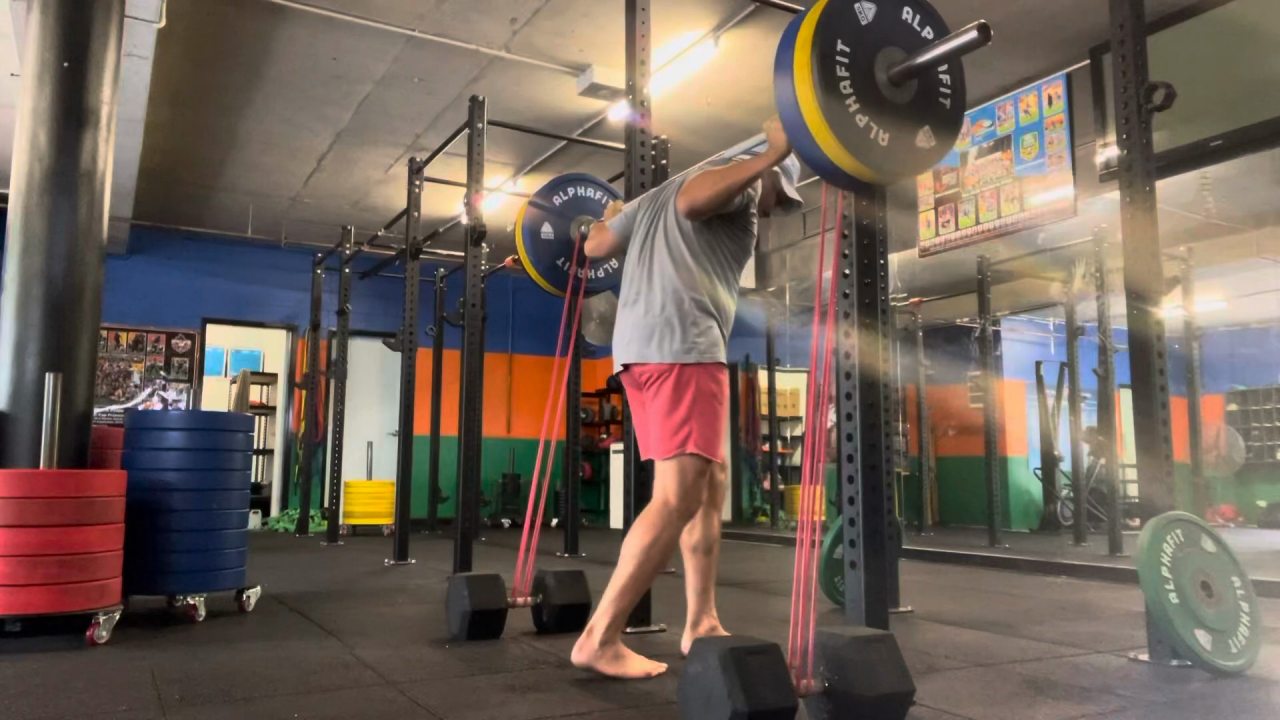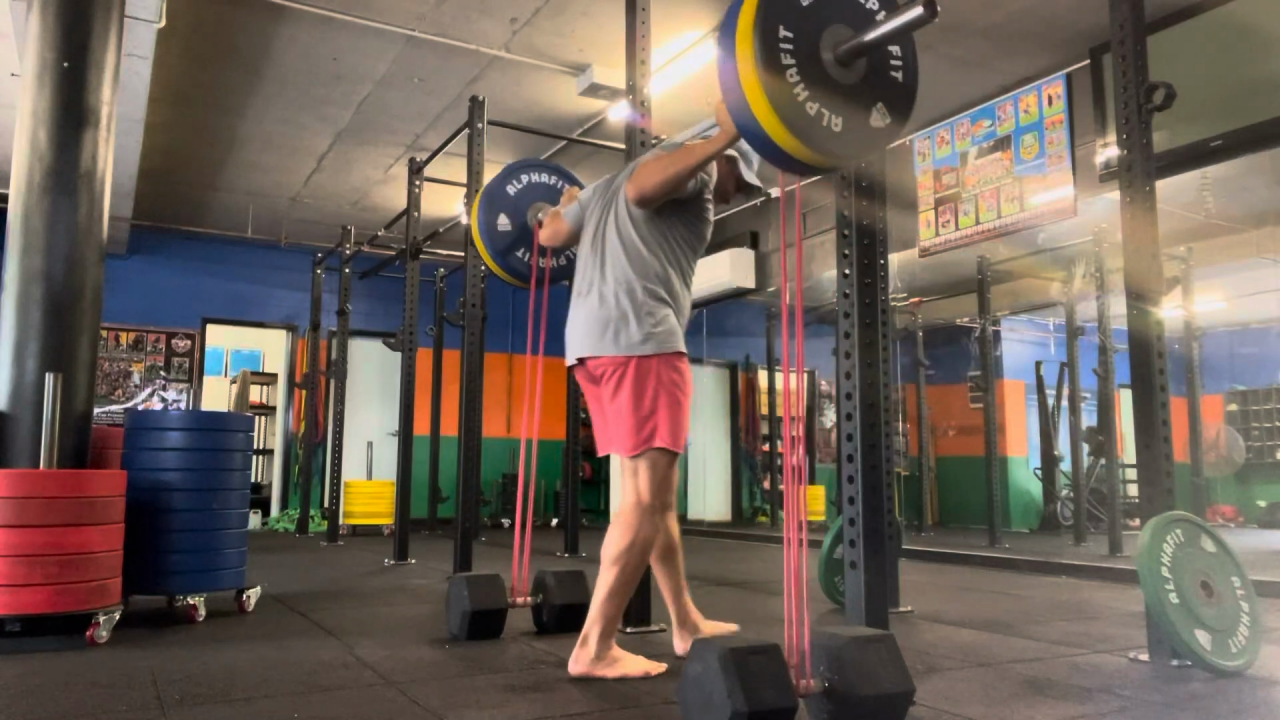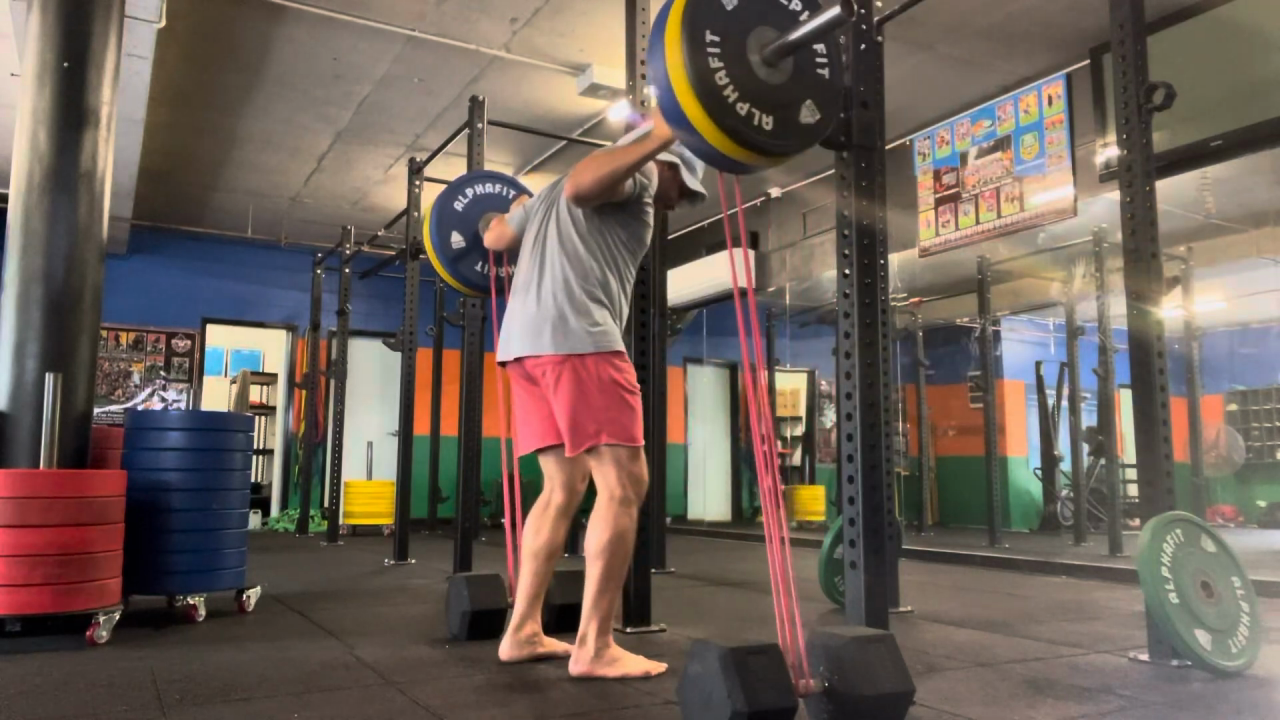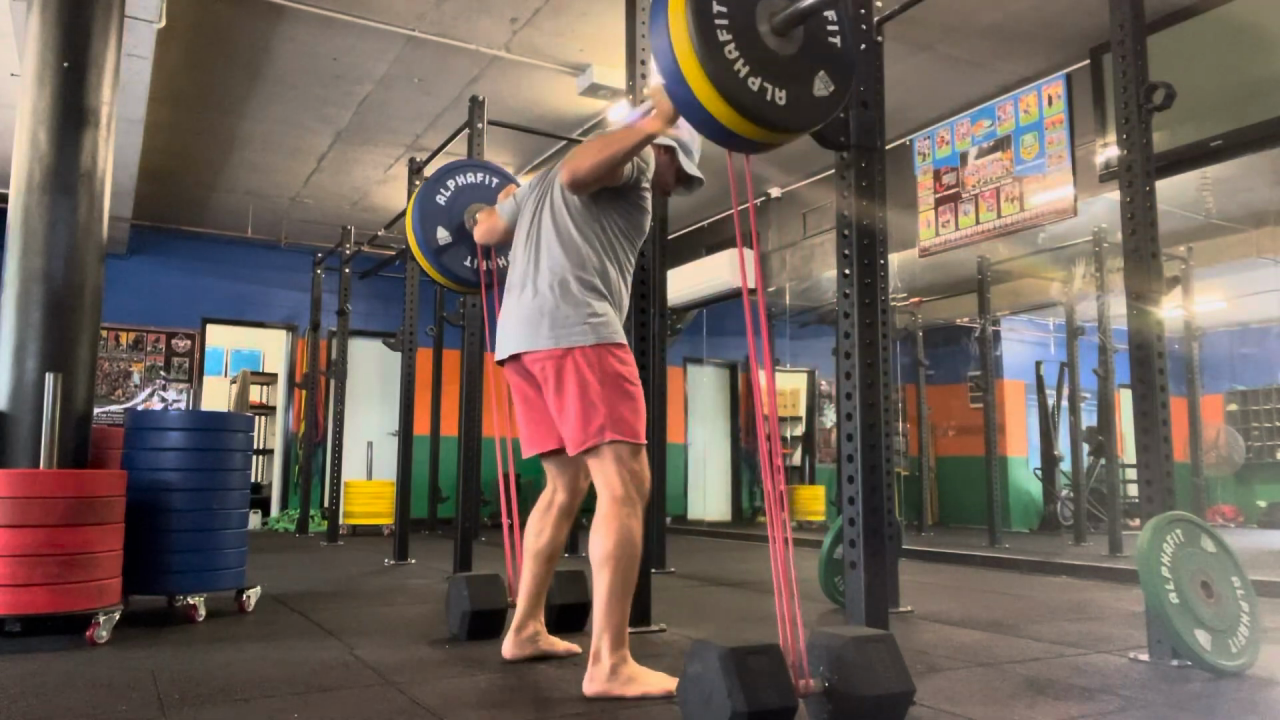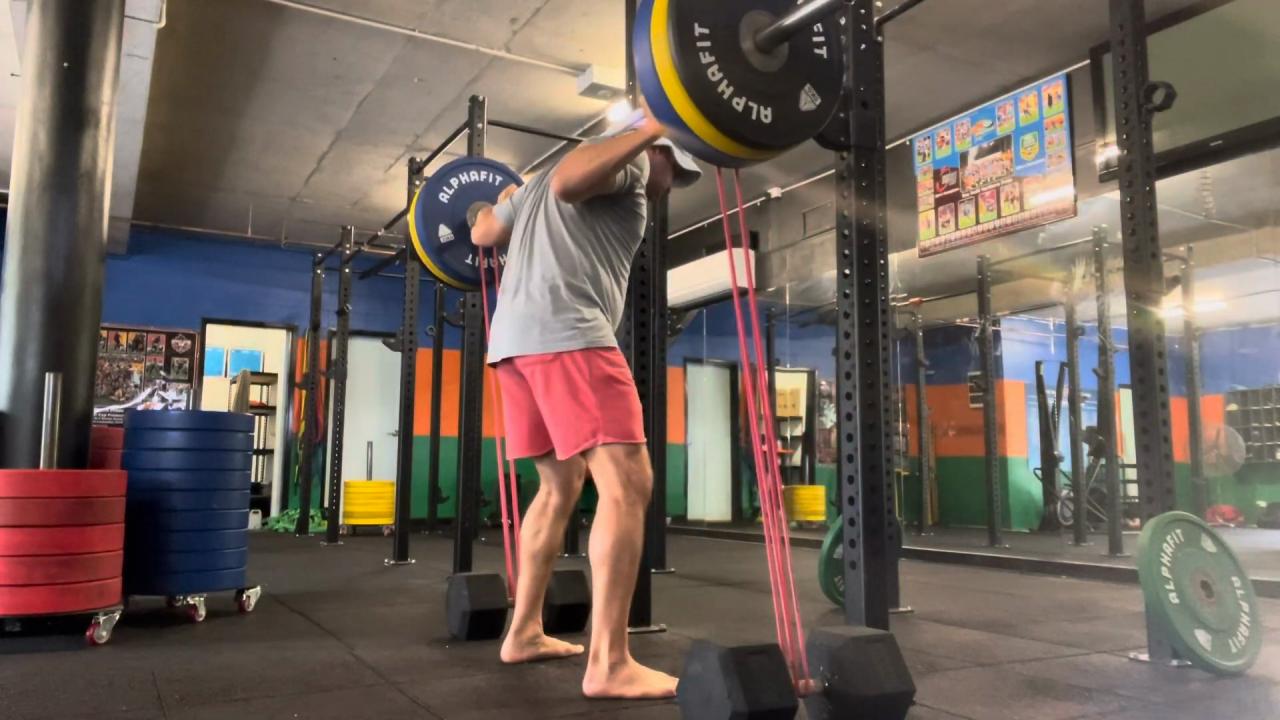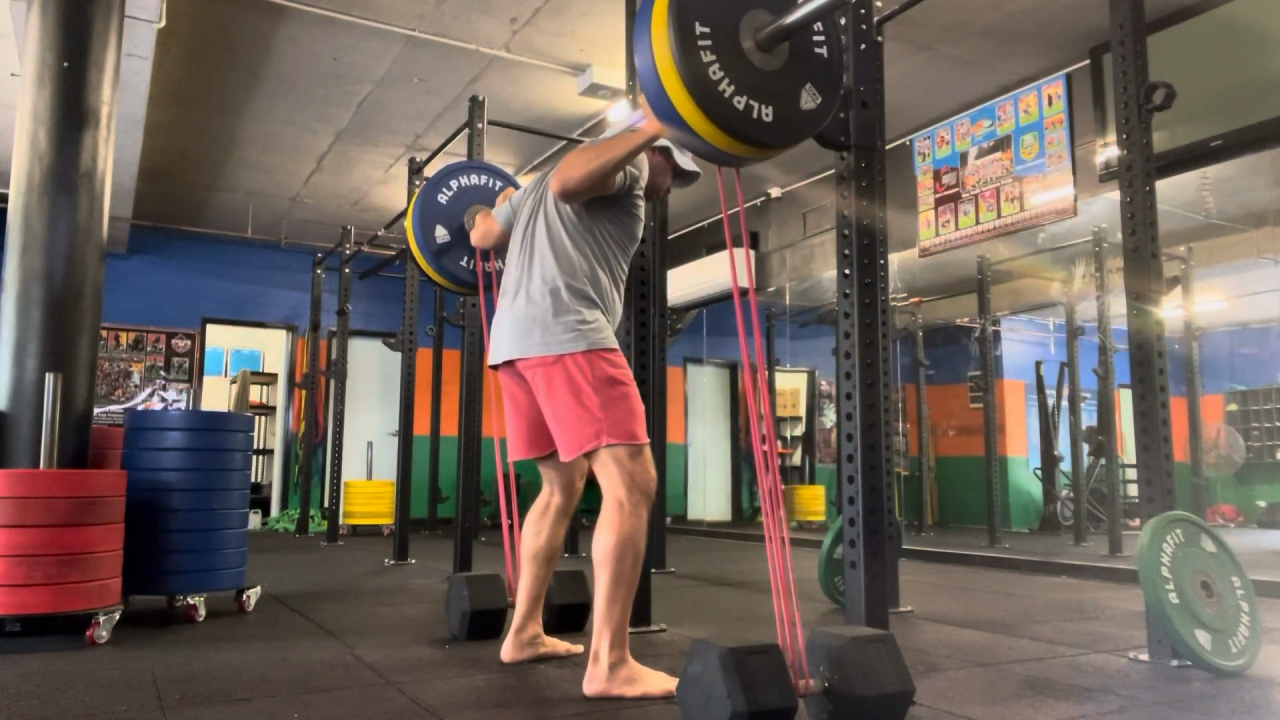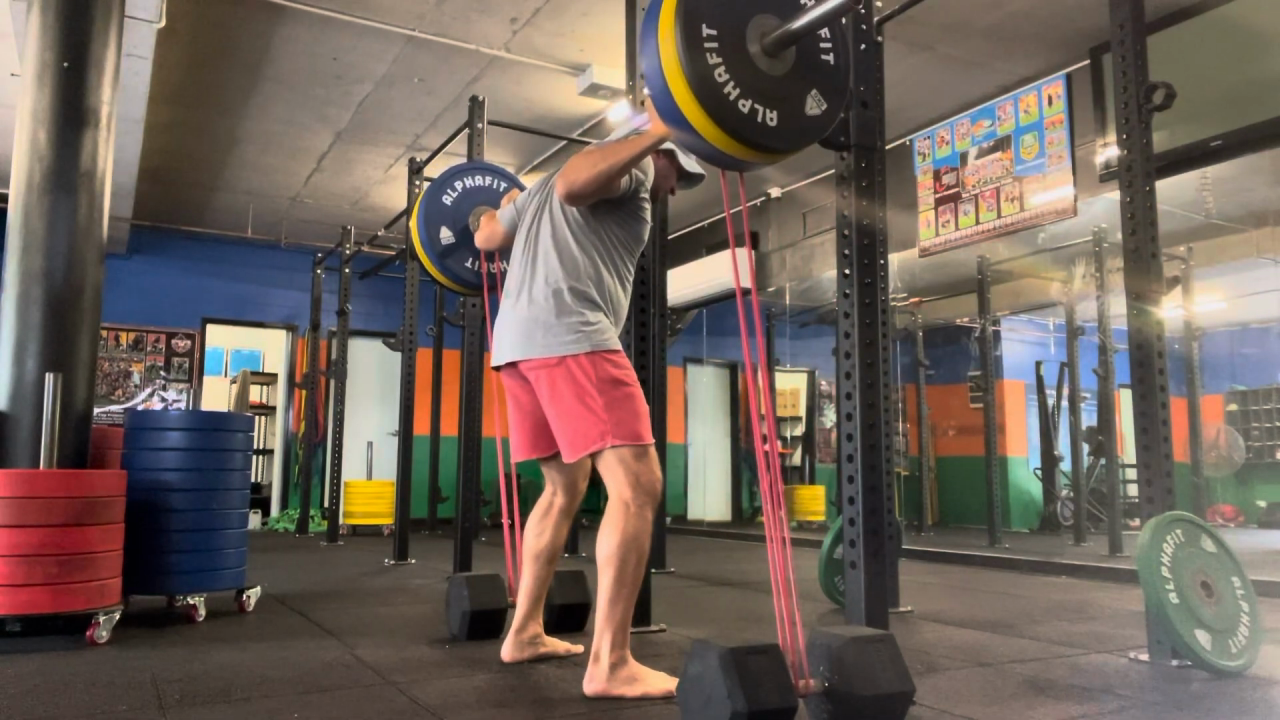
dt=0.7s
person 1, frame 1
left shoulder: (658, 195)
right shoulder: (739, 178)
left elbow: (596, 244)
right elbow: (694, 200)
left wrist: (611, 216)
right wrist: (774, 153)
left hip: (641, 349)
right hip: (682, 347)
left knee: (710, 483)
right knee: (678, 497)
left ankle: (702, 625)
right ankle: (600, 638)
person 1, frame 2
left shoulder: (609, 183)
right shoulder: (696, 164)
left elbow: (549, 234)
right elbow: (643, 188)
left wrist: (568, 203)
right wrist: (726, 134)
left hip: (592, 341)
right hip: (639, 338)
left knee: (653, 488)
right knee: (650, 492)
left ankle: (685, 619)
right ankle: (595, 647)
person 1, frame 3
left shoulder: (554, 194)
right shoulder: (641, 171)
left elbow: (495, 237)
right elbow: (580, 183)
left wrist: (519, 207)
right wrist: (662, 135)
left hip: (526, 340)
right hip: (575, 335)
left knee: (565, 486)
right knee: (624, 483)
left ankle: (523, 630)
right ankle: (594, 645)
person 1, frame 4
left shoulder: (542, 181)
right shoulder: (636, 153)
left elbow: (485, 231)
right elbow: (577, 170)
left wrist: (505, 201)
right wrist: (659, 119)
left hip: (523, 336)
right hip: (576, 330)
left knee: (568, 486)
right knee: (625, 483)
left ankle: (525, 628)
right ankle: (609, 664)
person 1, frame 5
left shoulder: (538, 182)
right shoulder: (630, 157)
left elbow: (483, 232)
right elbow: (567, 180)
left wrist: (505, 200)
right wrist: (651, 125)
left hip: (517, 338)
right hip: (566, 332)
left knee: (562, 484)
right knee: (627, 483)
left ankle: (525, 631)
right ankle: (609, 663)
person 1, frame 6
left shoulder: (536, 186)
right shoulder: (628, 159)
left elbow: (482, 235)
right elbow: (567, 181)
left wrist: (502, 202)
right wrist: (653, 126)
left hip: (517, 338)
right hip: (566, 334)
left knee: (563, 485)
right knee: (631, 483)
left ankle: (525, 632)
right ankle: (610, 665)
person 1, frame 7
left shoulder: (543, 186)
right shoulder: (634, 161)
left elbow: (486, 236)
right elbow: (572, 183)
left wrist: (508, 203)
right wrist: (658, 129)
left hip: (519, 339)
right hip: (568, 335)
left knee: (565, 485)
right knee: (637, 483)
left ankle: (525, 631)
right ankle: (610, 664)
